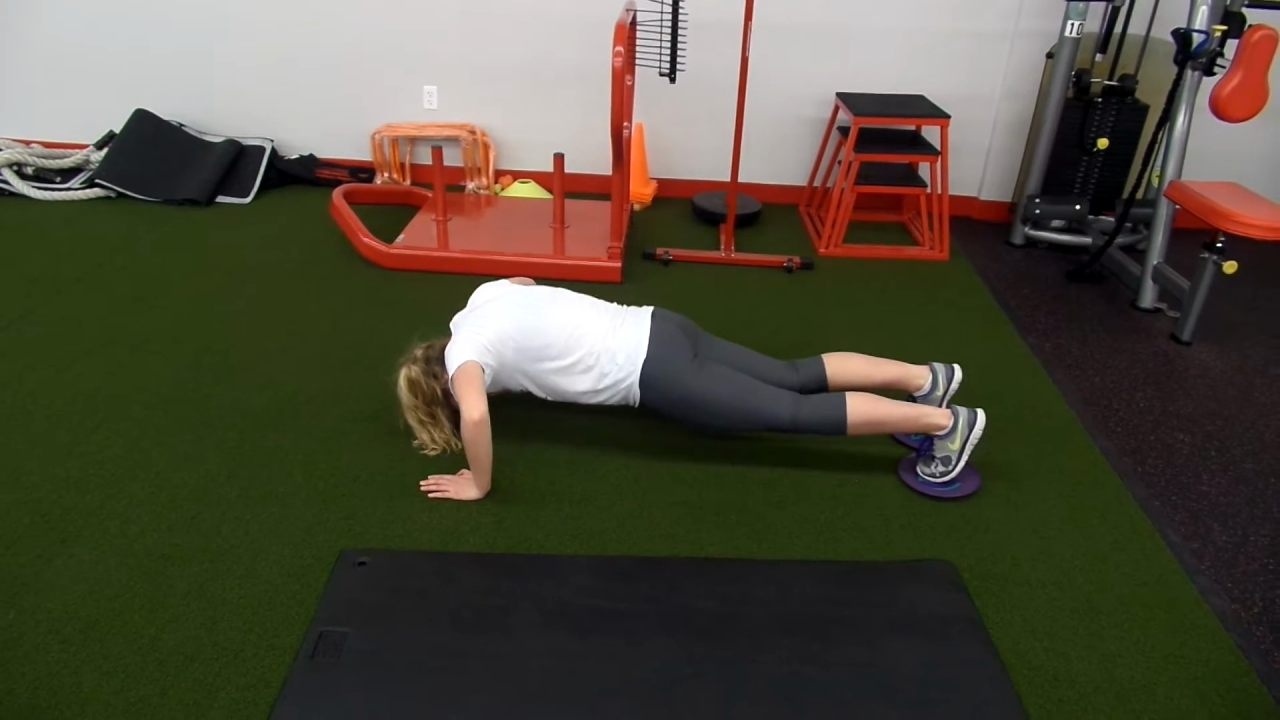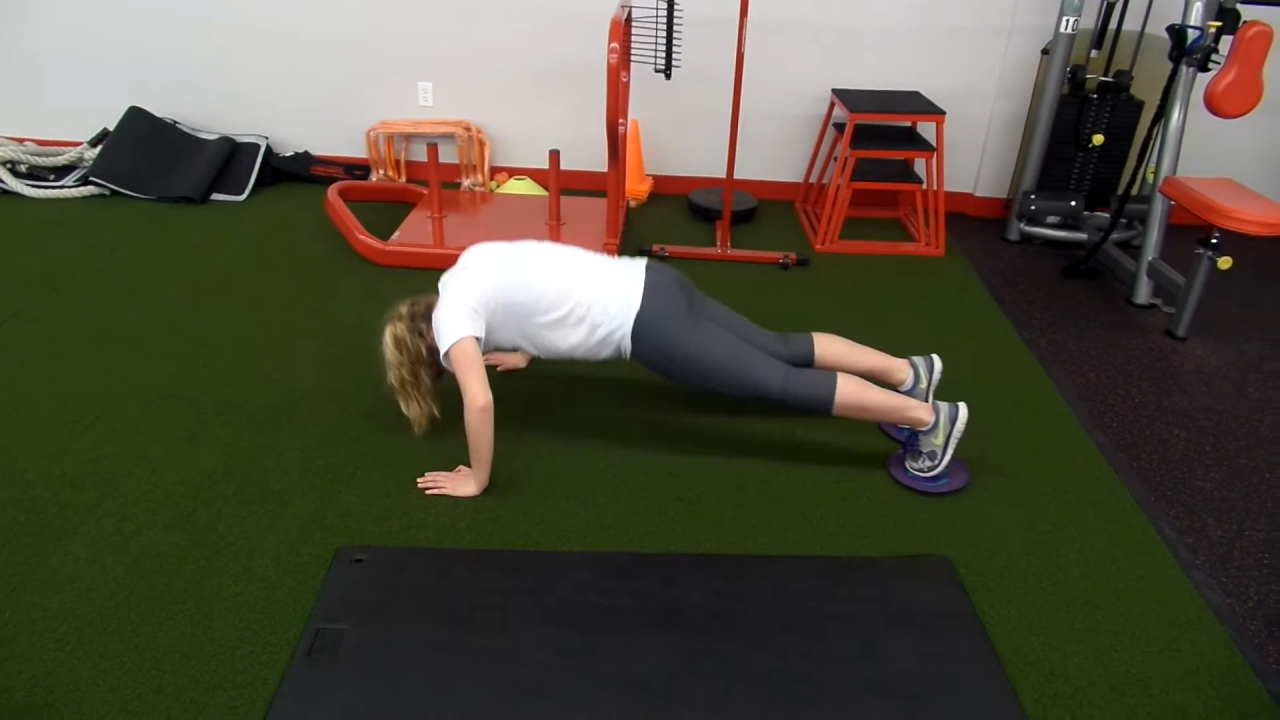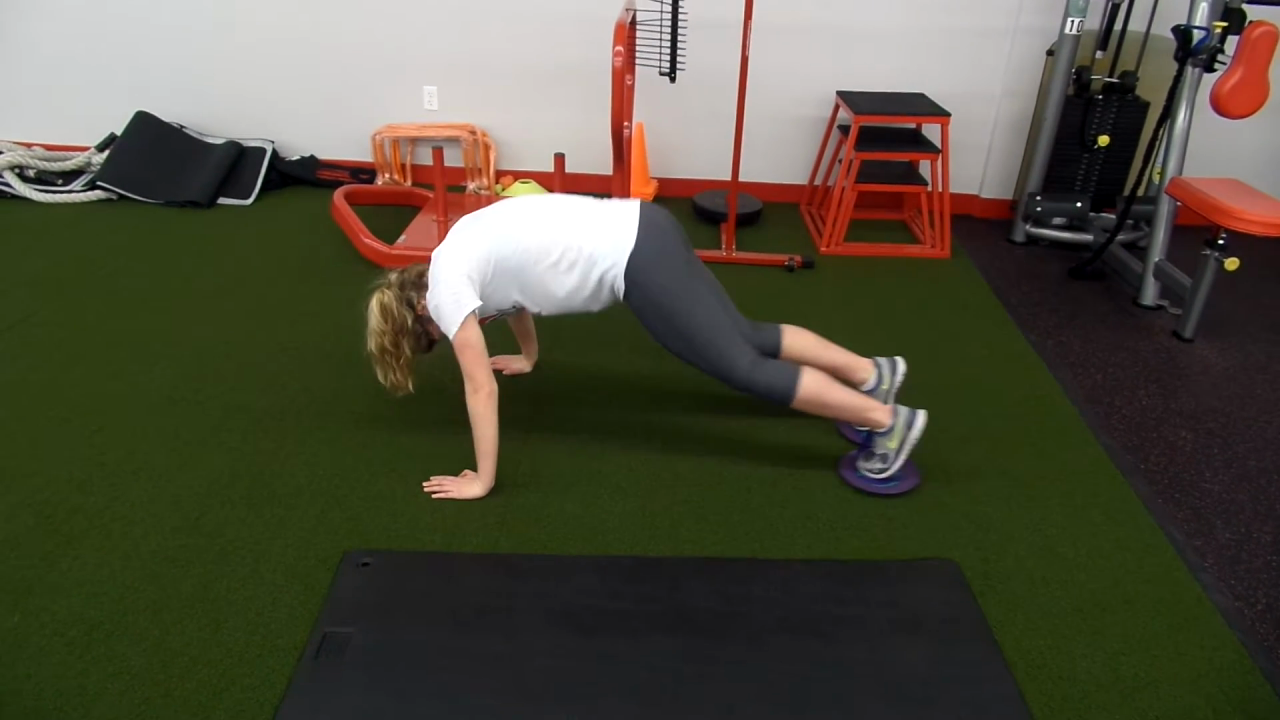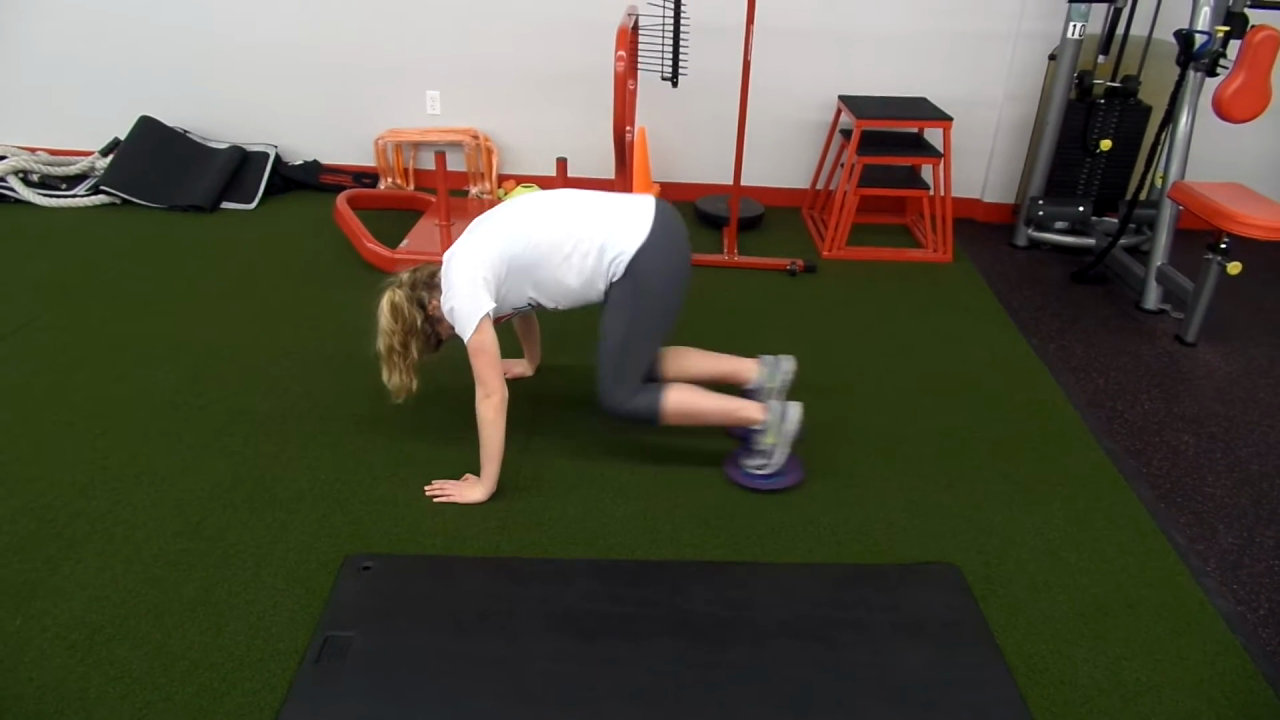
dt=0.3s
person 1, frame 1
left shoulder: (463, 351)
right shoulder: (481, 300)
left elbow: (474, 417)
right elbow: (526, 281)
left wrist: (478, 484)
left hip: (654, 374)
right hip: (658, 329)
left knee: (790, 411)
right knee: (794, 376)
left ankle: (945, 421)
right ankle: (927, 378)
person 1, frame 2
left shoulder: (450, 316)
right shoulder: (468, 266)
left elbow: (479, 401)
left wrist: (476, 479)
right wrist: (526, 351)
left hip: (646, 322)
right hip: (651, 282)
left knee: (776, 380)
right knee: (777, 347)
left ankle: (930, 419)
right ankle: (910, 372)
person 1, frame 3
left shoulder: (446, 290)
right shoulder: (460, 249)
left elbow: (482, 389)
left wrist: (483, 480)
right wrist: (528, 356)
left hip: (633, 261)
right hip: (643, 228)
left knee: (741, 366)
right knee: (748, 335)
left ankle: (887, 420)
right ankle: (873, 374)
person 1, frame 4
left shoulder: (460, 288)
right shoulder: (467, 258)
left elbow: (490, 393)
left wrist: (485, 485)
right wrist: (530, 360)
left hip: (646, 254)
right hip: (646, 225)
left knee: (620, 397)
right knee: (626, 364)
left ankle: (762, 415)
right ankle: (752, 373)
